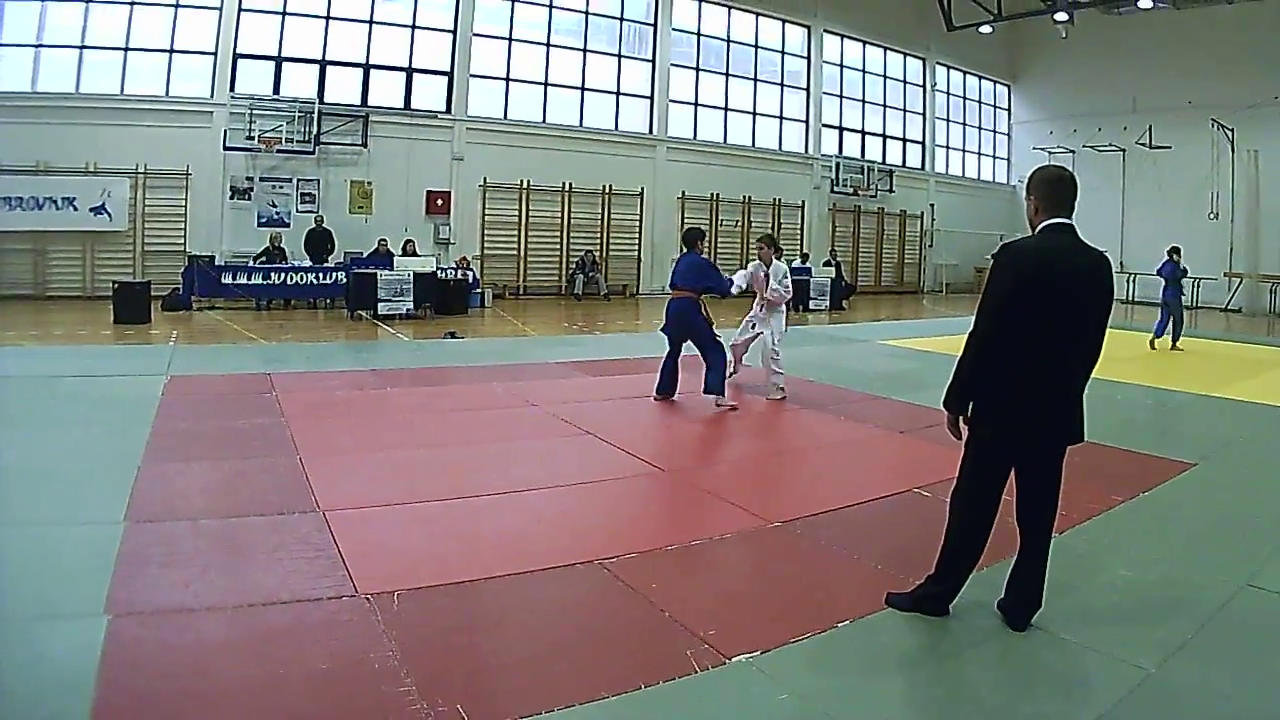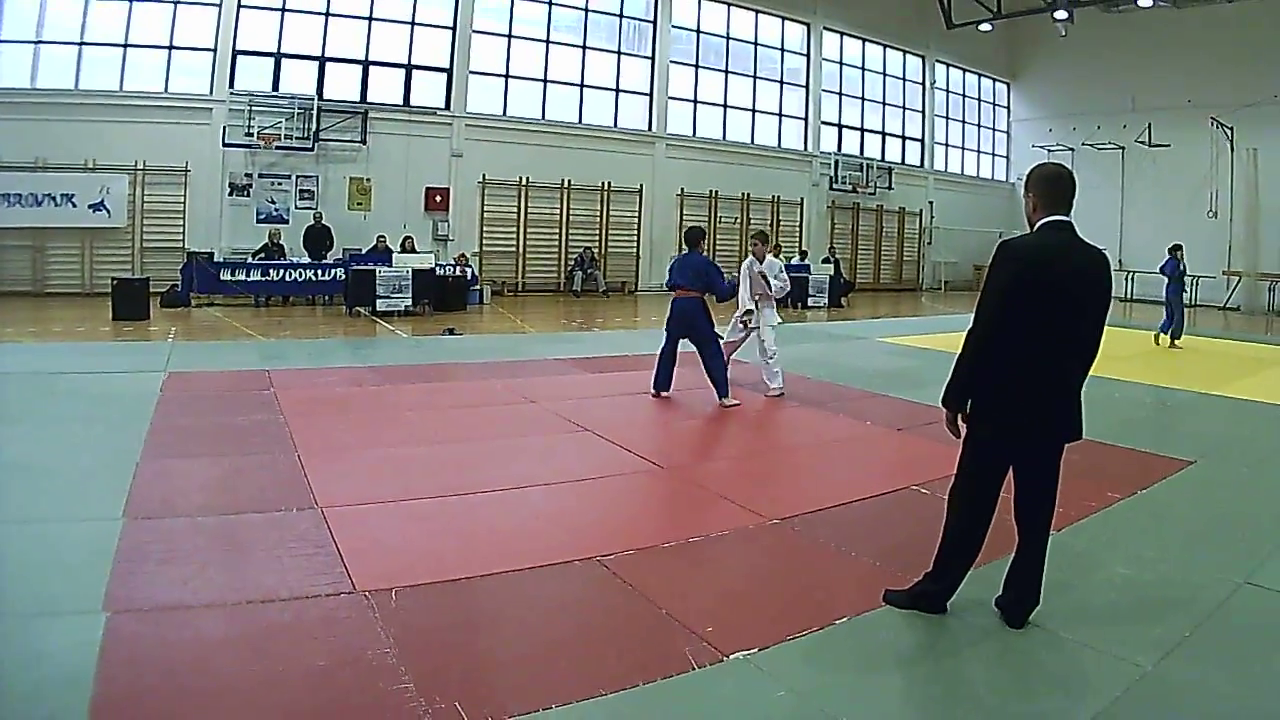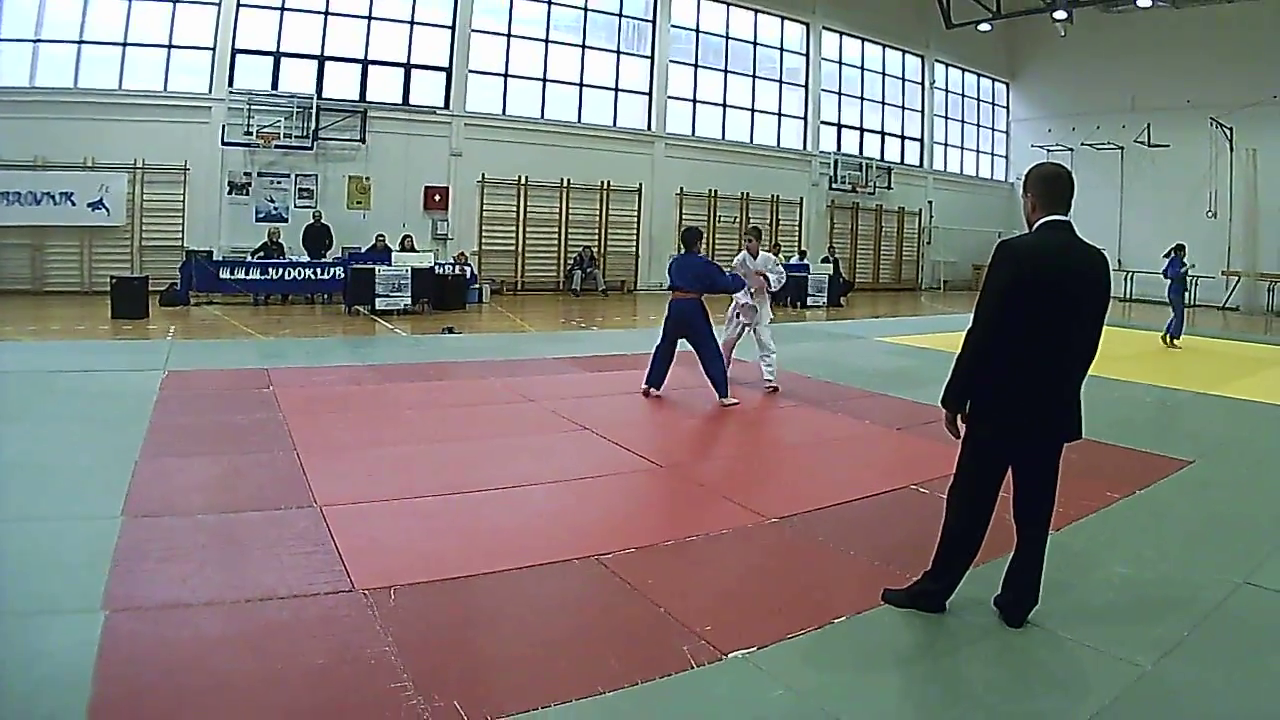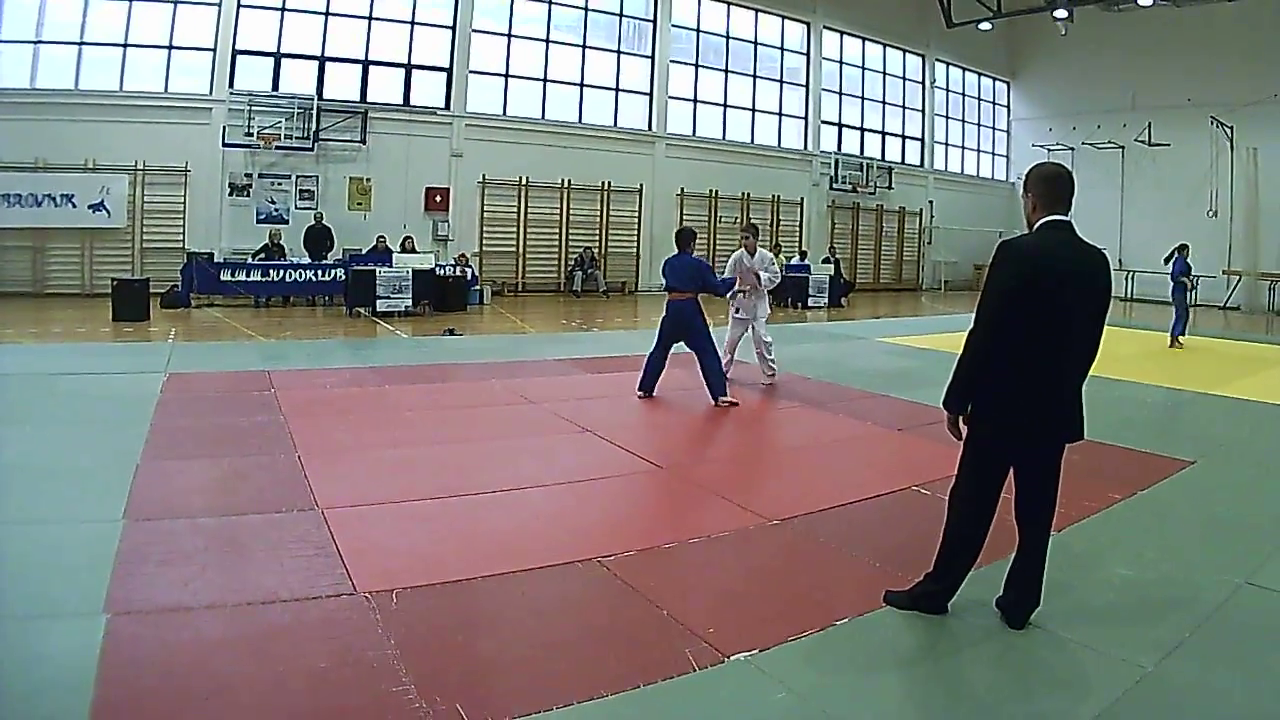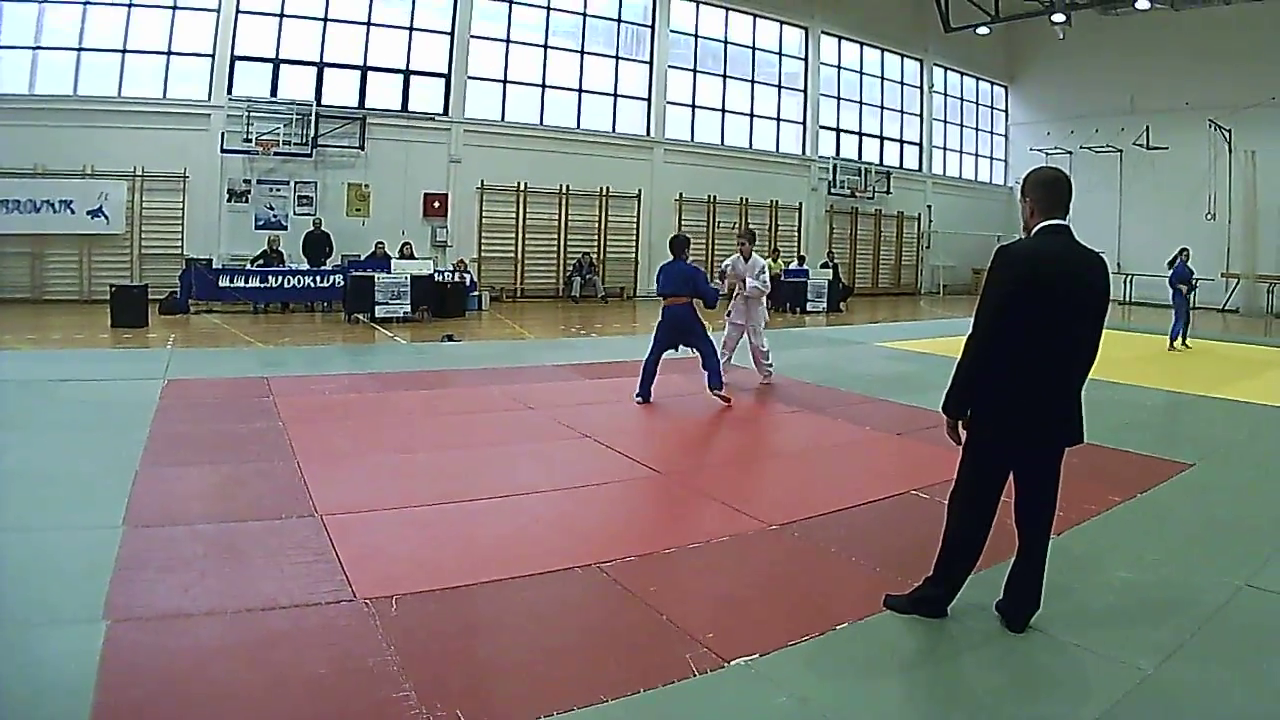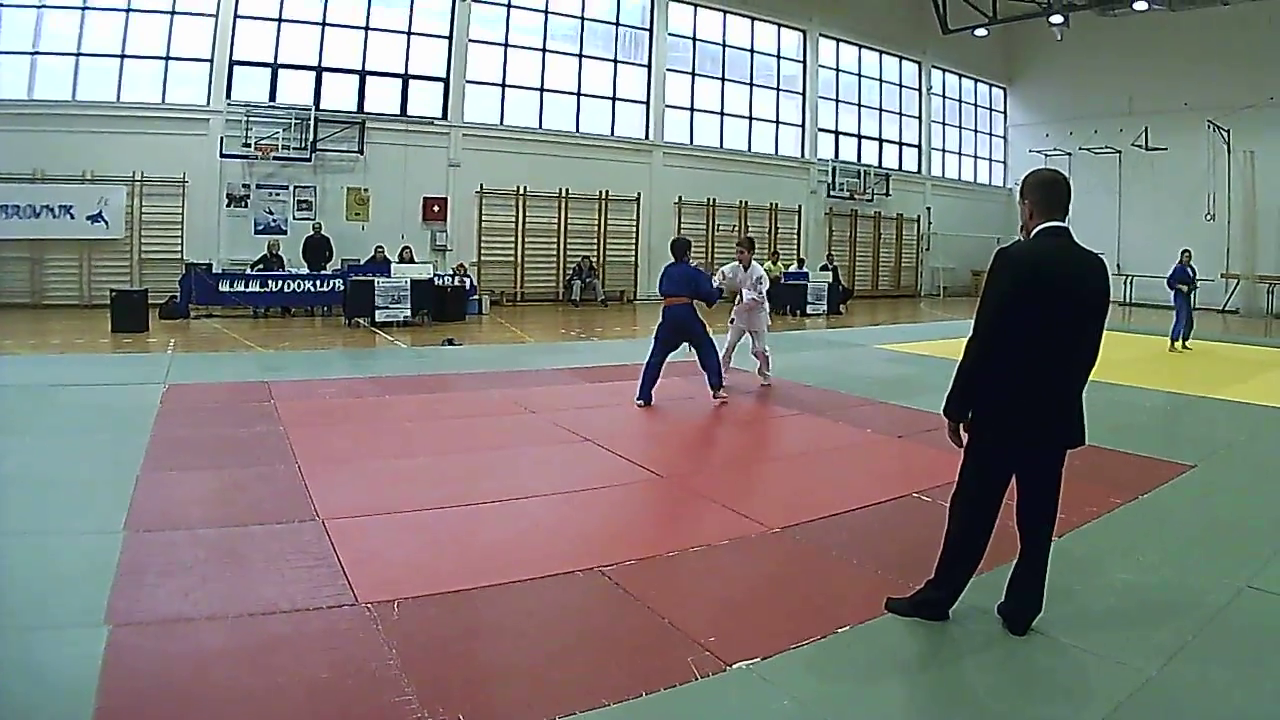
dt=0.1s
person 1, frame 1
left shoulder: (1017, 256)
right shoulder: (1098, 265)
left elbow: (985, 337)
right elbow: (1092, 344)
left wrist: (957, 400)
left hip: (1003, 406)
right hip: (1058, 410)
left knee: (973, 504)
right knee: (1038, 512)
left ankle: (938, 593)
right ankle: (1021, 605)
person 1, frame 2
left shoulder: (1016, 253)
right shoulder: (1097, 263)
left elbow: (984, 334)
right elbow: (1090, 341)
left wrist: (956, 397)
left hip: (1002, 404)
right hip: (1057, 408)
left knee: (971, 502)
right knee: (1036, 509)
left ankle: (935, 590)
right ankle: (1018, 602)
person 1, frame 3
left shoulder: (1016, 252)
right shoulder: (1095, 262)
left elbow: (983, 335)
right elbow: (1088, 341)
left wrist: (955, 398)
left hip: (1001, 404)
right hip: (1055, 407)
left knee: (970, 501)
right knee: (1034, 509)
left ankle: (934, 589)
right ankle: (1017, 601)
person 1, frame 4
left shoulder: (1017, 253)
right shoulder: (1096, 262)
left elbow: (985, 336)
right elbow: (1089, 341)
left wrist: (957, 400)
left hip: (1003, 405)
right hip: (1057, 408)
left knee: (972, 502)
right knee: (1037, 510)
left ankle: (935, 590)
right ankle: (1019, 603)
person 1, frame 5
left shoulder: (1015, 257)
right shoulder: (1094, 266)
left elbow: (984, 341)
right elbow: (1088, 346)
left wrist: (956, 405)
left hip: (1003, 409)
right hip: (1057, 411)
left knee: (971, 506)
right knee: (1036, 514)
left ankle: (936, 594)
right ankle: (1019, 606)
person 1, frame 6
left shoulder: (1015, 260)
right shoulder: (1094, 267)
left elbow: (984, 343)
right elbow: (1089, 347)
left wrist: (957, 407)
left hip: (1004, 411)
right hip: (1058, 414)
left knee: (973, 509)
right knee: (1038, 516)
left ankle: (938, 597)
right ankle: (1021, 609)
person 2, frame 1
left shoulder: (681, 261)
right shoulder: (703, 264)
right elbow: (722, 289)
right wrist: (729, 283)
left hip: (673, 306)
right hip: (690, 308)
left knee: (674, 350)
right knee: (714, 351)
left ankle: (663, 391)
right ankle: (718, 395)
person 2, frame 2
left shoulder: (678, 261)
right shoulder: (706, 264)
left elbow: (670, 284)
right elbow: (722, 293)
right wrist: (731, 286)
left hip: (677, 306)
right hip: (695, 308)
left knee: (669, 347)
right knee: (712, 352)
left ankle: (660, 387)
right ankle: (723, 396)
person 2, frame 3
left shoulder: (675, 262)
right shoulder: (705, 265)
right elbow: (727, 285)
right wrist: (740, 280)
left hip: (675, 307)
right hip: (693, 309)
left knee: (665, 347)
right knee: (710, 352)
left ankle: (650, 385)
right ankle: (723, 395)
person 2, frame 4
left shoulder: (668, 263)
right shoulder: (699, 265)
right elbow: (717, 288)
right wrist: (730, 281)
left hip: (672, 308)
right hip: (690, 309)
left knee: (660, 350)
right knee: (707, 352)
left ankle: (645, 389)
right ankle: (720, 395)
person 2, frame 5
left shoulder: (663, 269)
right shoulder: (693, 272)
right elbow: (709, 297)
right wrist: (715, 292)
left hip: (668, 313)
right hip: (687, 313)
left knee: (655, 354)
right knee: (707, 350)
left ankle: (643, 394)
right ankle: (717, 388)
person 2, frame 6
left shoulder: (667, 271)
right shoulder: (695, 273)
right elbow: (709, 296)
right wrist: (718, 289)
left hip: (669, 314)
right hip: (687, 313)
left knee: (657, 356)
right knee: (707, 349)
left ankle: (643, 397)
right ankle: (716, 388)
person 3, frame 1
left shoulder: (781, 269)
right shoulder: (754, 267)
left elbow: (786, 294)
right elbow: (742, 278)
left wrist: (769, 284)
left hip: (775, 313)
right hip: (758, 311)
left knee: (769, 350)
right knee: (738, 343)
left ankle: (778, 387)
right ankle: (734, 368)
person 3, frame 2
left shoulder: (776, 264)
right shoulder: (747, 264)
left elbow: (785, 287)
right elbow: (744, 288)
left wrist: (768, 281)
right wrist: (747, 310)
left hip: (766, 308)
right hip: (748, 307)
left knee: (767, 348)
right knee: (730, 341)
left ankle: (776, 386)
person 3, frame 3
left shoulder: (769, 259)
right shoulder: (740, 259)
left elbow: (781, 278)
left wrist: (766, 277)
right wrist: (745, 302)
left hip: (760, 303)
right hip: (742, 302)
left knee: (765, 341)
right knee: (729, 339)
left ankle: (771, 379)
right ankle: (723, 368)
person 3, frame 4
left shoulder: (766, 256)
right shoulder: (737, 257)
left elbow: (775, 278)
right elbow: (728, 279)
left wrist: (758, 276)
right wrist: (733, 292)
left hip: (758, 300)
right hip: (740, 299)
left knee: (761, 338)
right knee: (732, 338)
left ankle: (769, 372)
right ankle: (724, 370)
person 3, frame 5
left shoulder: (760, 264)
right shoulder: (733, 261)
left elbow: (764, 288)
right elbow: (724, 275)
left wrist: (745, 281)
left hip: (755, 306)
right hip: (738, 304)
left knee: (757, 344)
right knee: (728, 342)
left ankle: (766, 373)
right ankle: (720, 373)
person 3, frame 6
left shoulder: (758, 272)
right shoulder: (734, 268)
left elbow: (760, 298)
right elbow: (721, 277)
left wrist: (741, 293)
left hip: (757, 312)
right hip: (740, 310)
left knee: (759, 348)
right knee: (730, 345)
left ankle: (765, 375)
